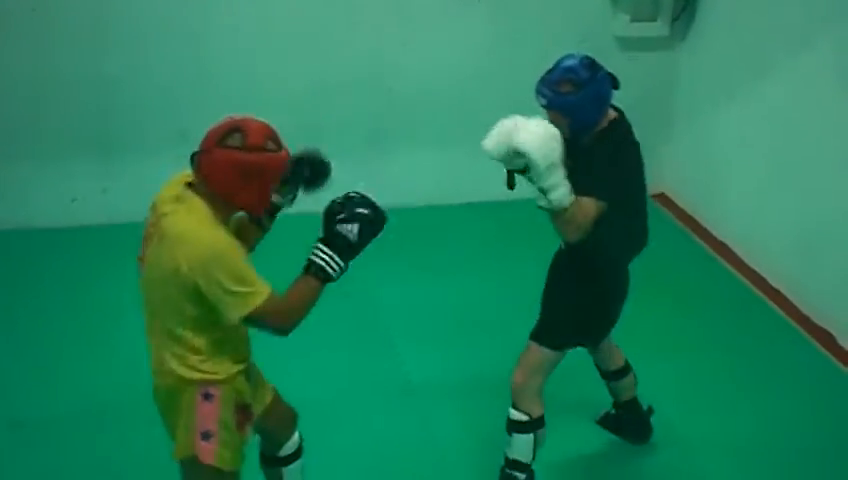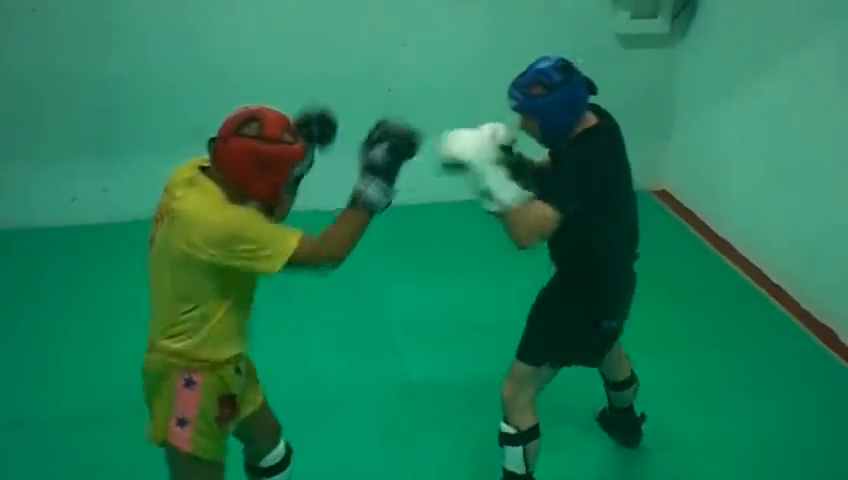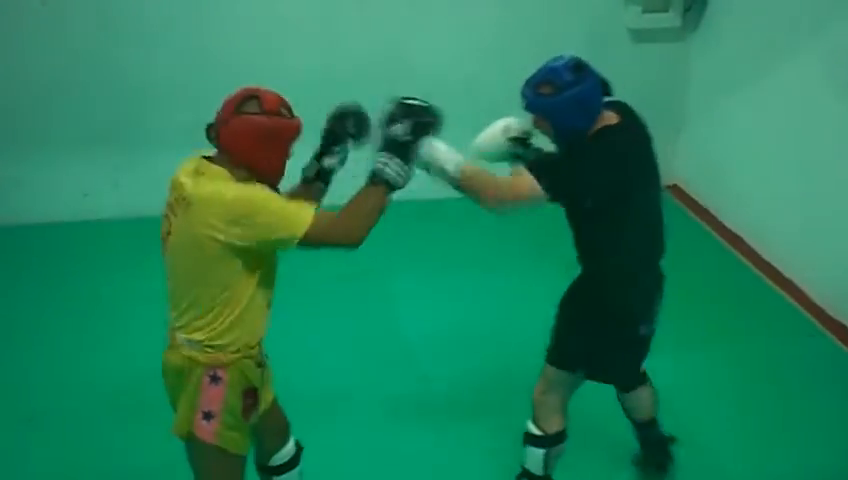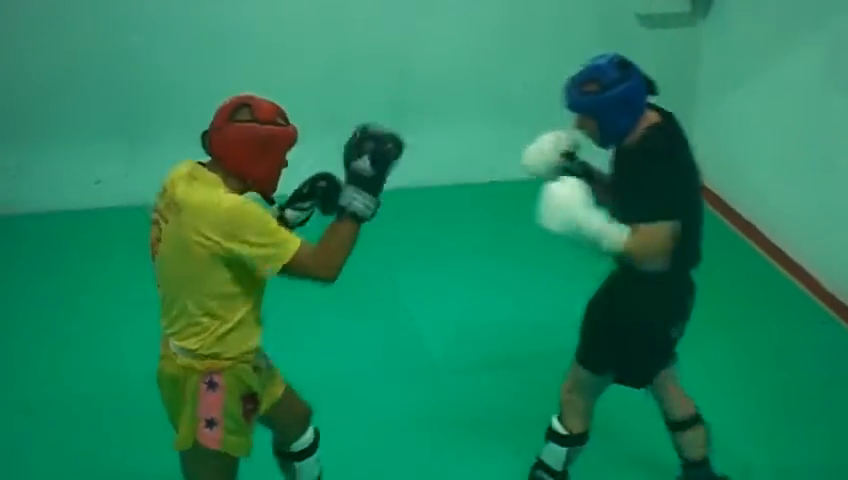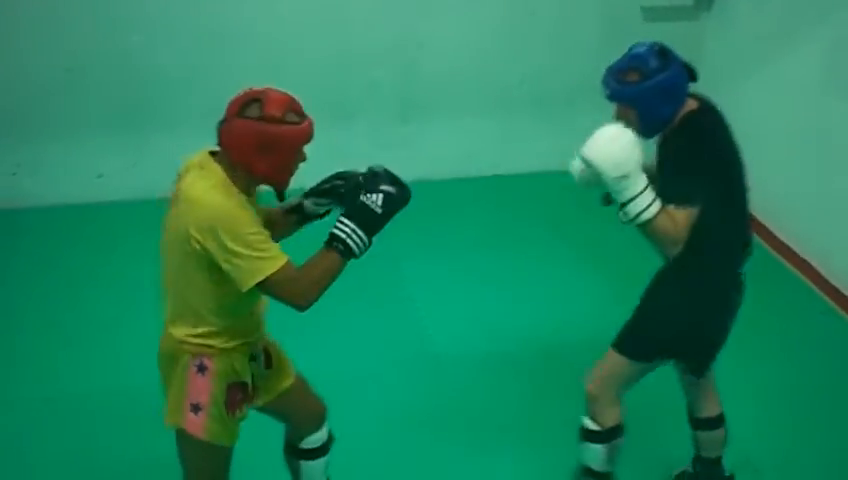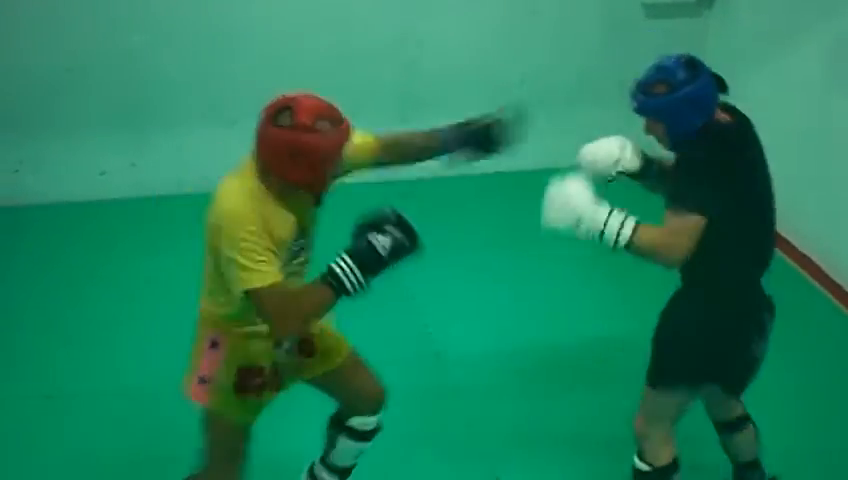
dt=0.2s
person 1, frame 1
left shoulder: (614, 151)
right shoulder: (593, 125)
left elbow: (572, 228)
right elbow: (562, 161)
left wrist: (545, 167)
right wrist: (524, 156)
left hip: (592, 272)
right hip: (592, 263)
left knee: (526, 380)
right knee: (596, 340)
right ankle: (632, 416)
person 1, frame 2
left shoulder: (582, 157)
right shoulder: (588, 123)
left elbow: (525, 233)
right elbow: (547, 176)
left wrist: (488, 174)
right wrist: (504, 156)
left hip: (589, 285)
right hip: (612, 275)
left knee: (517, 392)
right knee: (606, 350)
right ankle: (625, 422)
person 1, frame 3
left shoulder: (594, 157)
right shoulder: (618, 118)
left elbow: (503, 190)
right elbow: (561, 178)
left wrist: (430, 152)
right wrist: (521, 152)
left hip: (611, 290)
right hip: (637, 277)
left knee: (549, 395)
right knee: (624, 365)
person 1, frame 4
left shoulder: (656, 161)
right shoulder: (647, 129)
left elbow: (653, 257)
right elbow: (621, 193)
left wrist: (588, 223)
right wrist: (574, 168)
left hip: (644, 295)
right hip: (667, 291)
left knee: (575, 395)
right knee: (660, 378)
person 1, frame 5
left shoulder: (689, 147)
right shoulder: (695, 114)
left elbow: (672, 241)
left wrist: (626, 181)
right wrist: (632, 174)
left hip: (691, 287)
right hip: (714, 281)
left knee: (602, 386)
right knee: (696, 379)
person 1, frame 6
left shoulder: (708, 155)
right shoulder: (727, 124)
left elbow: (673, 248)
left wrist: (595, 218)
right wrist: (645, 166)
left hip: (716, 305)
right hip: (739, 297)
left knee: (652, 423)
right knee: (720, 391)
person 2, frame 1
left shoulder: (181, 190)
right shoulder: (206, 246)
left elbow: (234, 243)
right elbow: (281, 319)
left wrist: (280, 197)
right wrist: (333, 250)
left hip: (223, 366)
right hip: (200, 385)
left knee: (282, 424)
person 2, frame 2
left shoulder: (196, 174)
right shoulder: (219, 223)
left elbow: (265, 223)
right elbow: (327, 252)
left wrist: (300, 155)
right wrist: (375, 178)
left hip: (221, 359)
right hip: (191, 374)
left knee: (265, 438)
person 2, frame 3
left shoulder: (196, 173)
right shoulder: (236, 202)
left elbow: (277, 218)
right elbow: (348, 232)
left wrist: (328, 154)
right wrist: (394, 157)
left hip: (235, 353)
right hip: (212, 369)
left knee: (274, 438)
person 2, frame 4
left shoulder: (186, 178)
right shoulder: (226, 211)
right elbow: (323, 268)
left wrist: (293, 211)
right wrist: (360, 187)
left hip: (235, 354)
right hip: (208, 373)
left knee: (296, 419)
person 2, frame 5
left shoulder: (208, 165)
right shoulder: (216, 207)
left elbow: (261, 229)
right elbow: (299, 293)
left wrist: (314, 204)
right wrist: (357, 223)
left hip: (245, 339)
right hip: (205, 359)
left knee: (309, 417)
person 2, frame 6
left shoulder: (300, 159)
right shoulder: (238, 210)
left elbow: (387, 149)
right elbow: (284, 315)
left wrist: (460, 135)
right wrist: (355, 264)
left hip: (297, 320)
right hip: (239, 338)
left knee: (368, 396)
